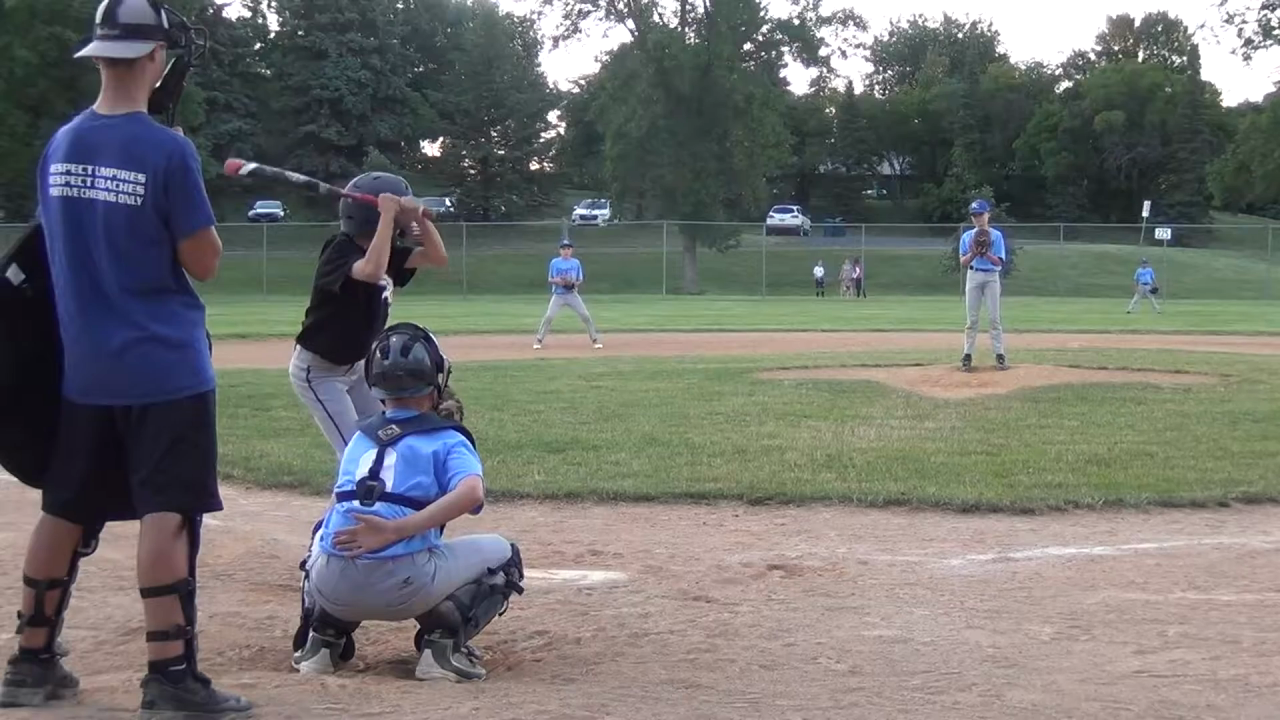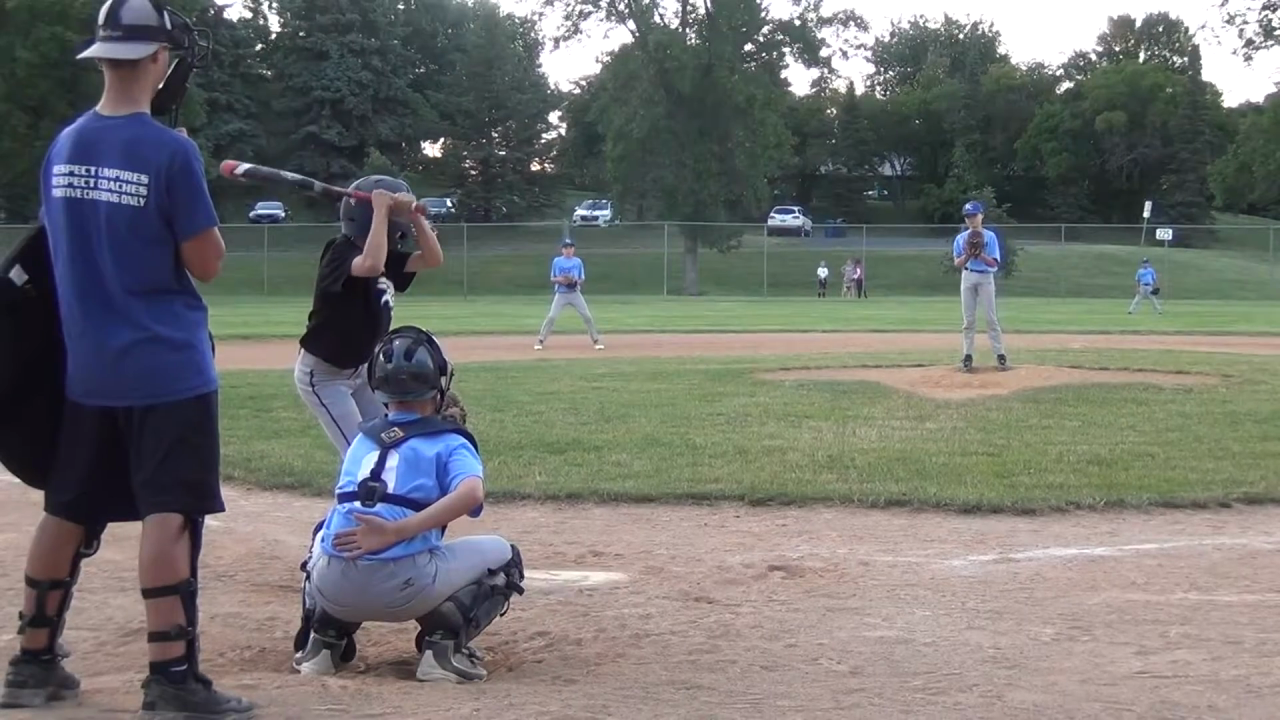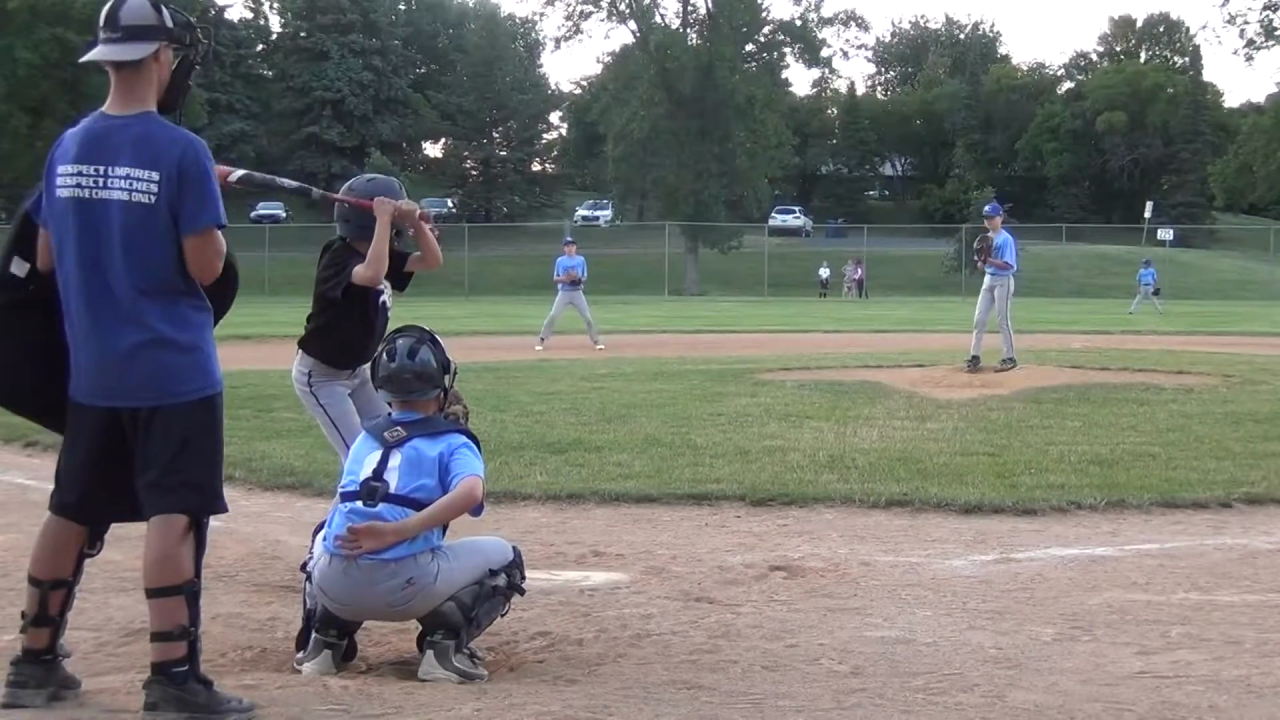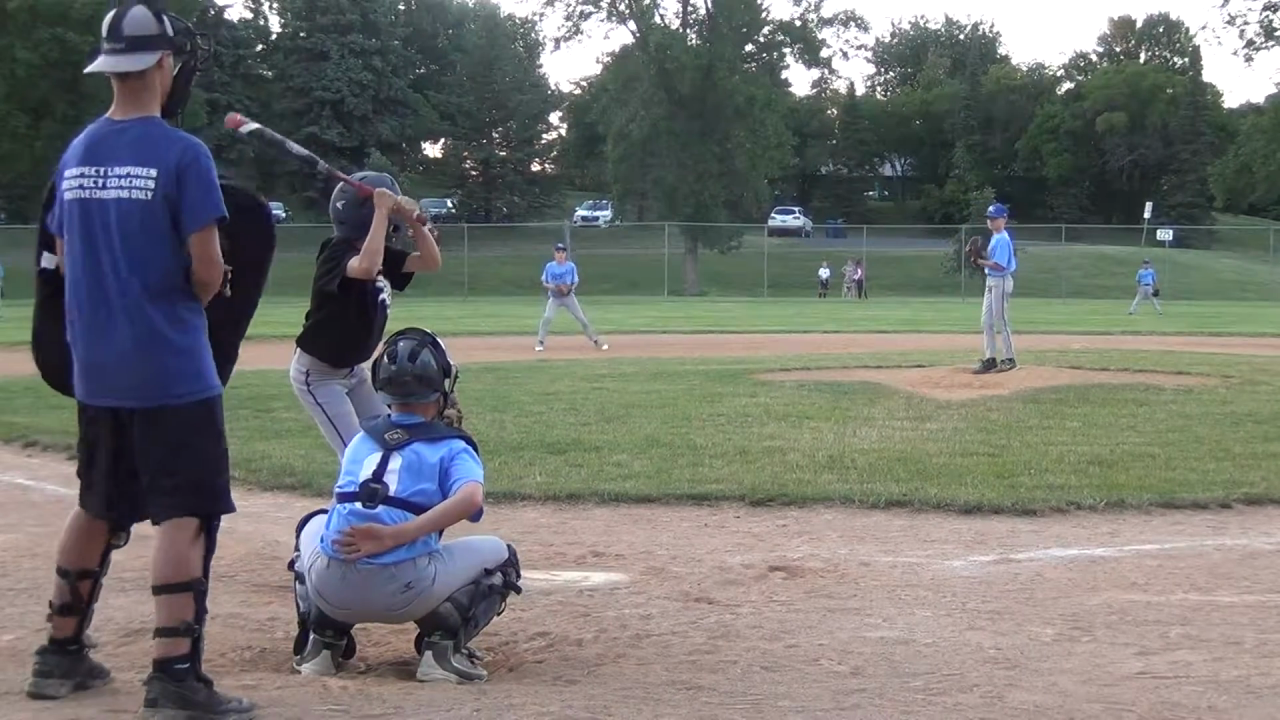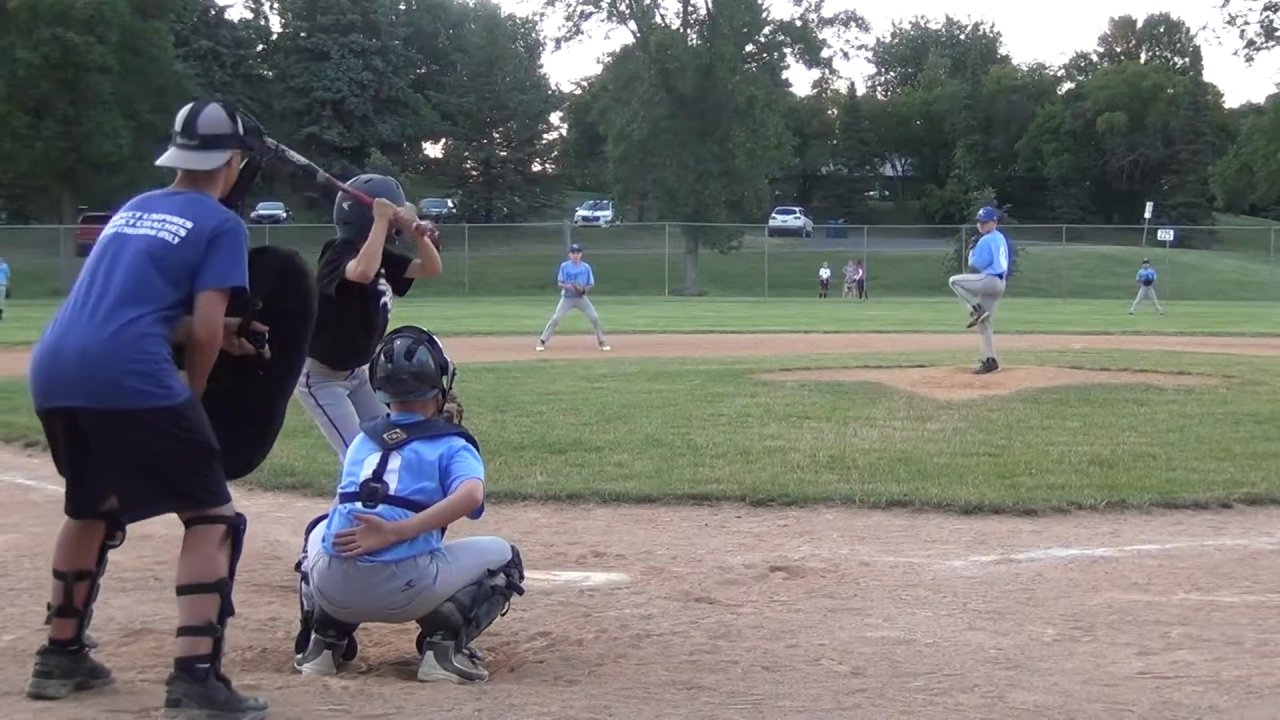
dt=0.7s
person 1, frame 1
left shoulder: (59, 145)
right shoulder: (167, 149)
right elbow: (204, 263)
left hip: (83, 366)
right hip: (164, 366)
left knee: (65, 510)
right knee: (166, 513)
person 1, frame 2
left shoulder: (62, 146)
right shoulder: (170, 151)
right elbow: (207, 264)
left hip: (87, 368)
right hip: (167, 367)
left knee: (68, 512)
right knee: (168, 515)
person 1, frame 3
left shoulder: (66, 147)
right shoulder: (181, 150)
right elbow: (206, 267)
right wrist: (212, 222)
left hip: (92, 369)
right hip: (172, 367)
left knee: (72, 512)
right knee: (174, 515)
person 1, frame 4
left shoulder: (75, 152)
right shoulder: (182, 153)
left elbow: (65, 261)
right elbow: (206, 270)
left hip: (96, 368)
right hip: (171, 367)
left knee: (99, 508)
right knee: (184, 518)
left ankle: (60, 655)
person 1, frame 5
left shoulder: (130, 210)
right shoulder: (221, 223)
right elbow: (205, 328)
left wrist: (214, 334)
right wrist: (188, 395)
left hip: (53, 371)
right hip: (128, 376)
left knee: (94, 507)
right knee: (212, 517)
left ankle: (60, 656)
person 2, frame 1
left shoulder: (360, 437)
right shoulder: (446, 438)
right elbow: (471, 493)
right wrist: (395, 530)
left hip: (332, 586)
right hip: (403, 585)
right knee: (502, 554)
left ankle: (322, 639)
right ankle: (442, 645)
person 2, frame 2
left shoulder: (362, 438)
right shoulder: (449, 441)
right elbow: (471, 493)
right wrist: (395, 532)
left hip: (333, 586)
right hip: (404, 586)
right knee: (502, 555)
left ankle: (324, 640)
right ankle: (443, 645)
person 2, frame 3
left shoulder: (365, 438)
right shoulder: (452, 441)
right elbow: (470, 492)
right wrist: (396, 532)
left hip: (335, 585)
right hip: (406, 584)
left knee: (327, 534)
right knee: (505, 558)
left ankle: (326, 640)
right ankle: (446, 645)
person 2, frame 4
left shoulder: (361, 438)
right shoulder: (452, 447)
right elbow: (470, 498)
right wrist: (394, 537)
left hip: (330, 588)
right hip: (402, 590)
left knee: (315, 524)
right knee: (499, 555)
left ankle: (321, 641)
right ankle: (443, 646)
person 2, frame 5
left shoulder: (362, 439)
right shoulder: (451, 444)
right elbow: (471, 495)
right wrist: (394, 533)
left hip: (332, 588)
right hip: (405, 590)
left knee: (322, 529)
right knee: (504, 556)
left ankle: (324, 641)
right ankle: (445, 646)
person 3, frame 1
left shoulder: (386, 250)
right shoulder: (341, 251)
left elbow: (437, 257)
right elbow: (372, 272)
left wrist: (420, 218)
right wrist: (389, 216)
left hip: (352, 367)
right hip: (317, 371)
person 3, frame 2
left shoulder: (387, 255)
right shoulder: (342, 253)
left elbow: (433, 260)
right elbow: (372, 265)
left wrist: (414, 216)
right wrist: (381, 210)
left hip: (357, 370)
right hip: (322, 375)
person 3, frame 3
left shoulder: (382, 254)
right shoulder: (339, 257)
left elbow: (433, 262)
right elbow: (373, 276)
left wrist: (416, 221)
right wrist: (384, 219)
left hip: (356, 371)
right hip: (320, 375)
person 3, frame 4
left shoulder: (382, 254)
right shoulder: (338, 253)
left elbow: (431, 263)
right elbow: (367, 269)
left wrist: (413, 220)
right wrist: (381, 211)
left hip: (353, 369)
right hip: (317, 373)
person 3, frame 5
left shoulder: (381, 257)
right shoulder: (339, 255)
left elbow: (432, 269)
right elbow: (364, 272)
left wrist: (415, 229)
right wrist: (381, 219)
left hip: (355, 372)
right hip: (318, 375)
